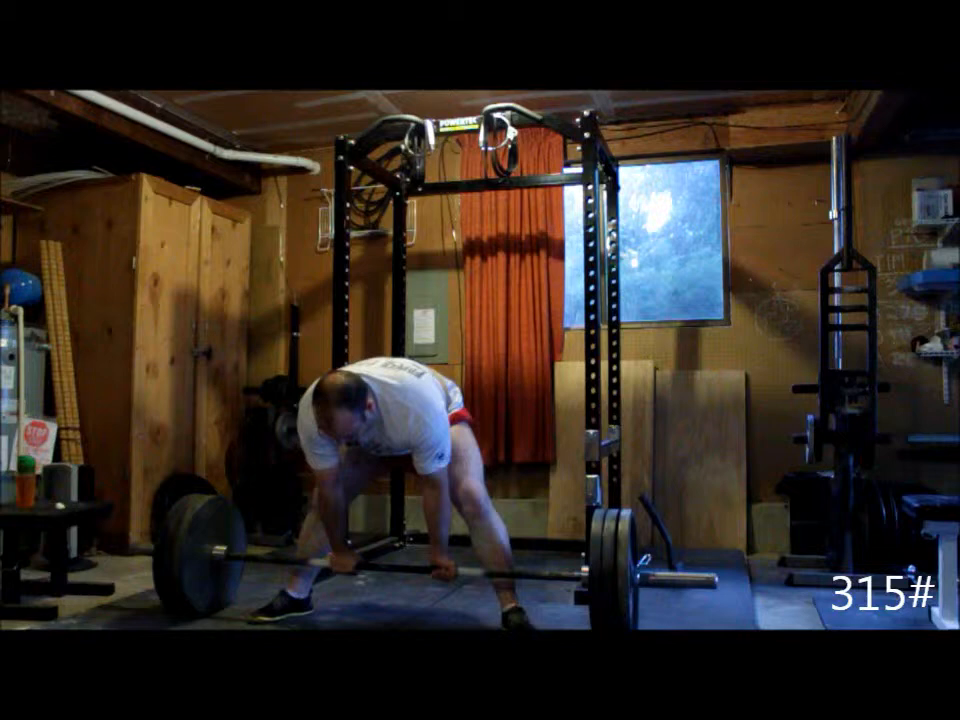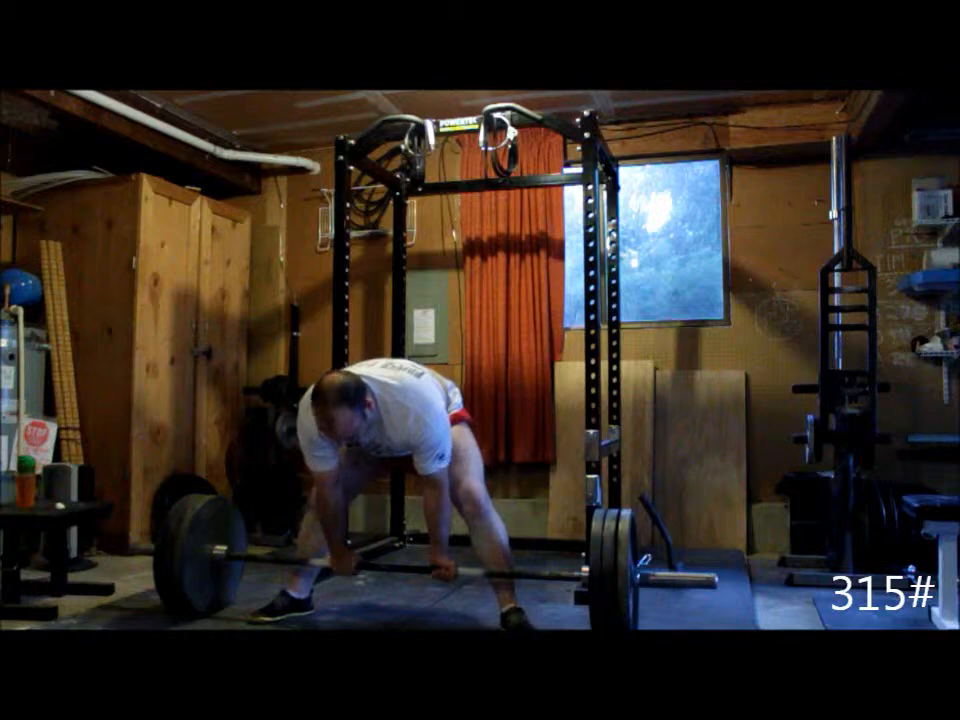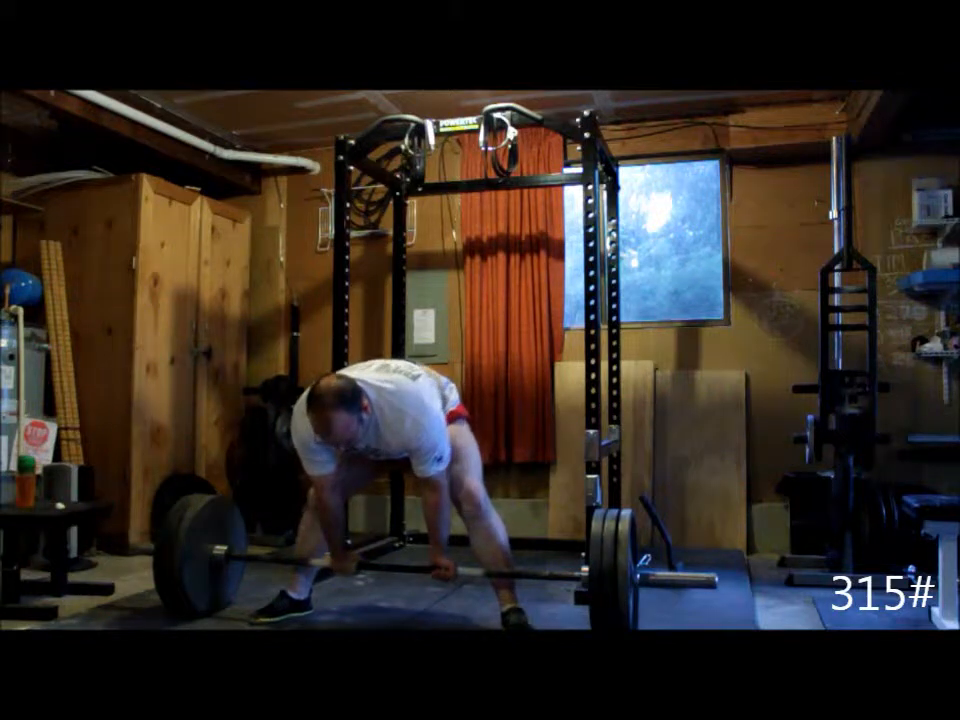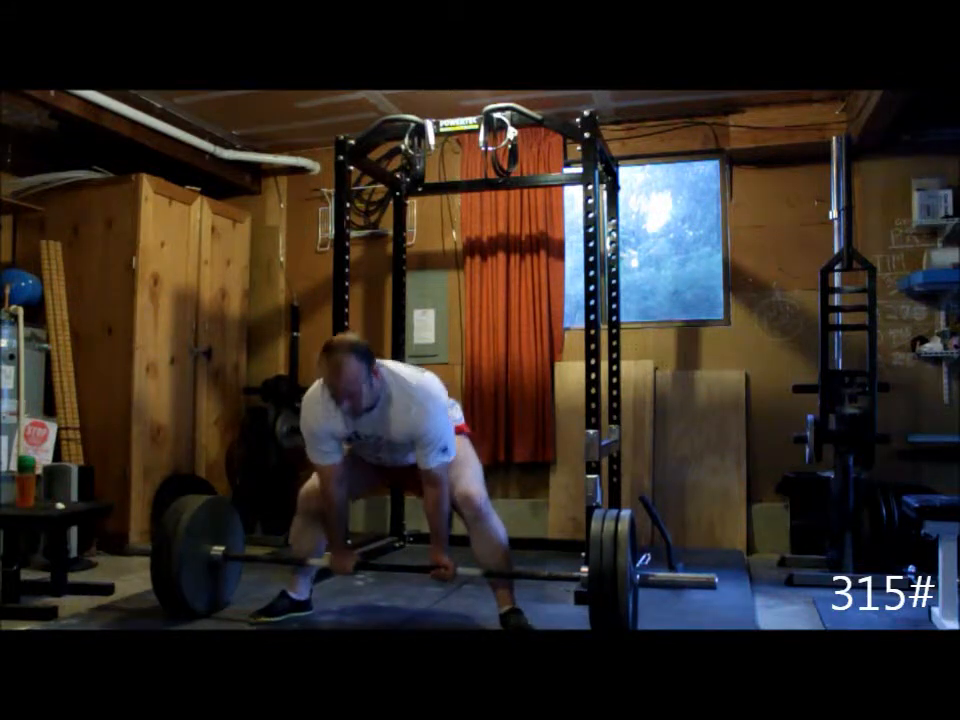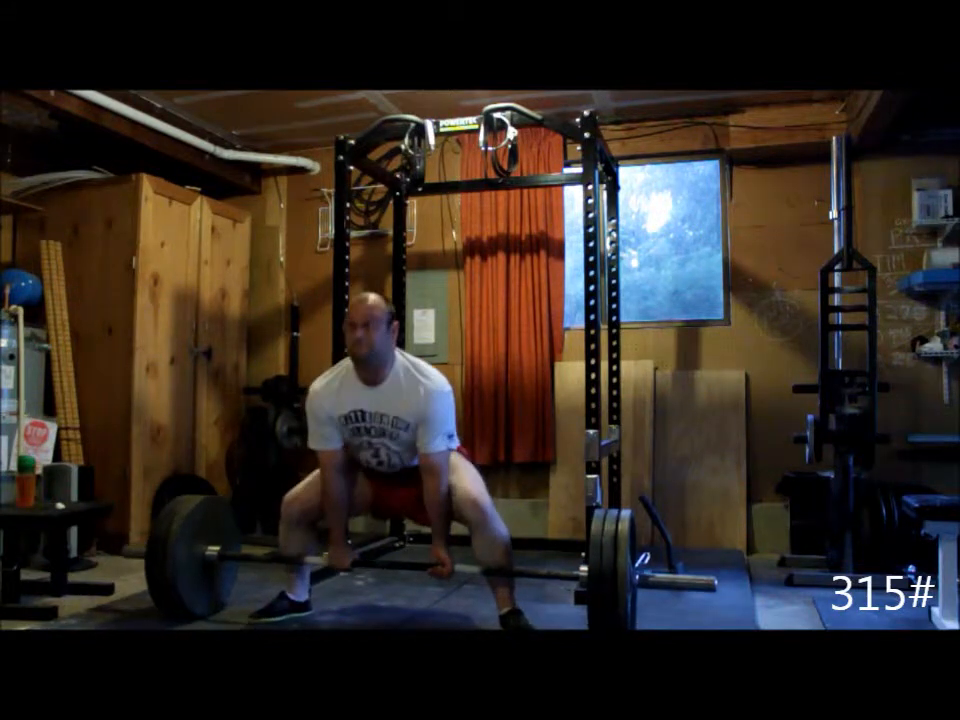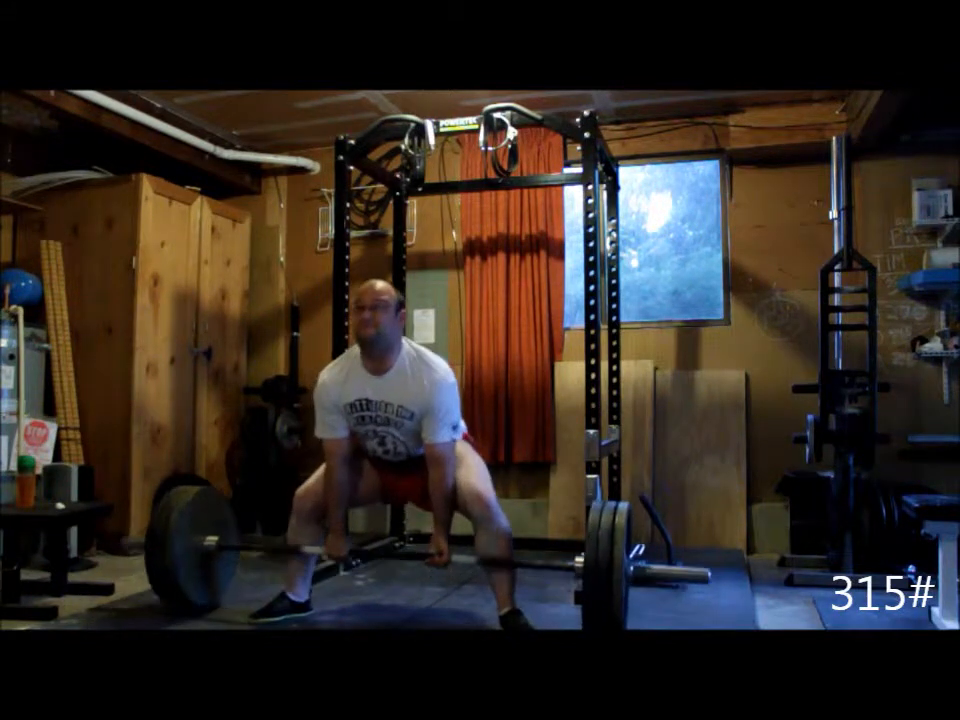
dt=0.4s
person 1, frame 1
left shoulder: (422, 410)
right shoulder: (312, 411)
left elbow: (434, 486)
right elbow: (330, 487)
left wrist: (439, 552)
right wrist: (339, 549)
left hip: (443, 412)
left knee: (473, 498)
right knee: (321, 497)
left ankle: (510, 607)
right ankle: (296, 594)
person 1, frame 2
left shoulder: (422, 411)
right shoulder: (310, 415)
left elbow: (435, 486)
right elbow: (329, 489)
left wrist: (439, 552)
right wrist: (338, 551)
left hip: (442, 413)
left knee: (473, 498)
right knee: (319, 497)
left ankle: (510, 608)
right ankle: (297, 593)
person 1, frame 3
left shoulder: (419, 415)
right shoulder: (305, 420)
left elbow: (434, 488)
right elbow: (328, 493)
left wrist: (438, 551)
right wrist: (338, 552)
left hip: (440, 409)
left knee: (472, 499)
right knee: (317, 498)
left ankle: (510, 607)
right ankle: (297, 594)
person 1, frame 4
left shoulder: (424, 397)
right shoulder: (314, 404)
left elbow: (434, 483)
right elbow: (333, 484)
left wrist: (439, 550)
right wrist: (338, 548)
left hip: (437, 455)
left knee: (473, 502)
right knee: (310, 500)
left ankle: (508, 609)
right ankle: (297, 595)
person 1, frame 5
left shoulder: (429, 386)
right shoulder: (323, 391)
left elbow: (434, 472)
right elbow: (333, 472)
left wrist: (439, 543)
right wrist: (338, 542)
left hip: (432, 464)
right hip: (368, 471)
left knee: (477, 508)
right knee: (294, 507)
left ankle: (508, 611)
right ankle: (296, 596)
person 1, frame 6
left shoulder: (434, 377)
right shoulder: (332, 380)
left elbow: (439, 463)
right elbow: (338, 460)
left wrist: (440, 533)
right wrist: (336, 530)
left hip: (441, 450)
right hip: (375, 456)
left knee: (482, 503)
right knee: (305, 501)
left ankle: (508, 611)
right ankle: (296, 597)
